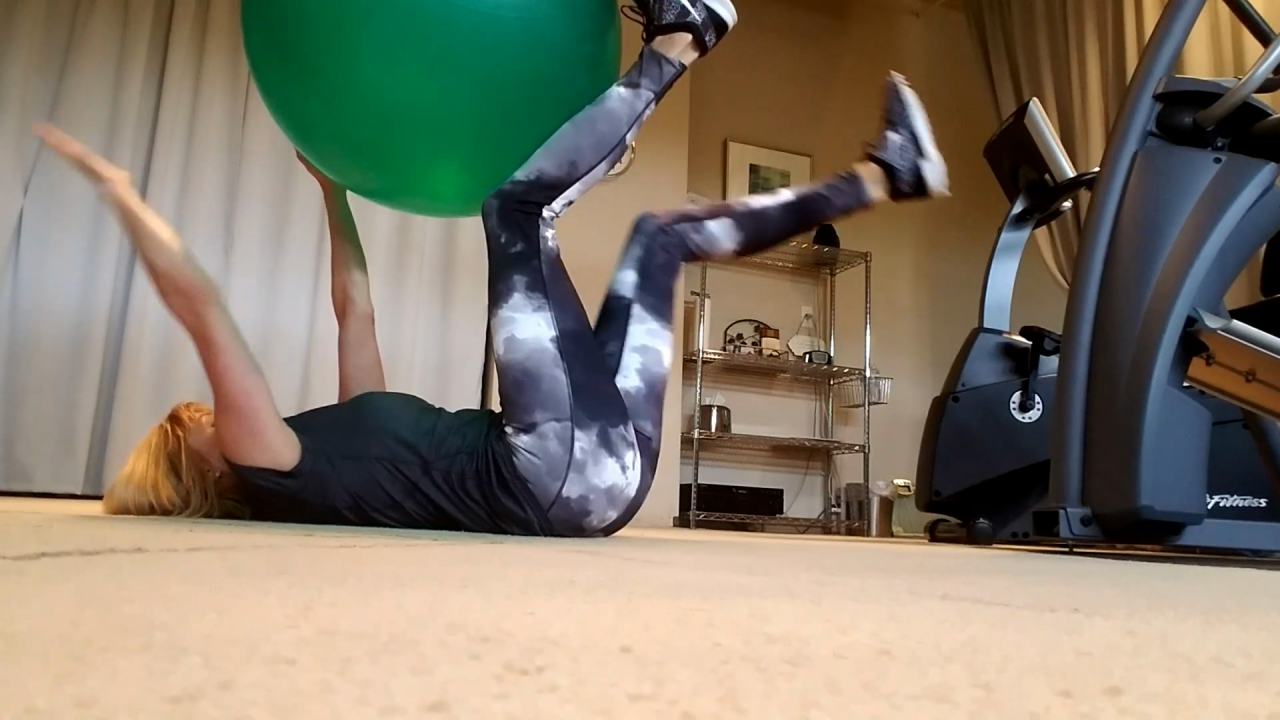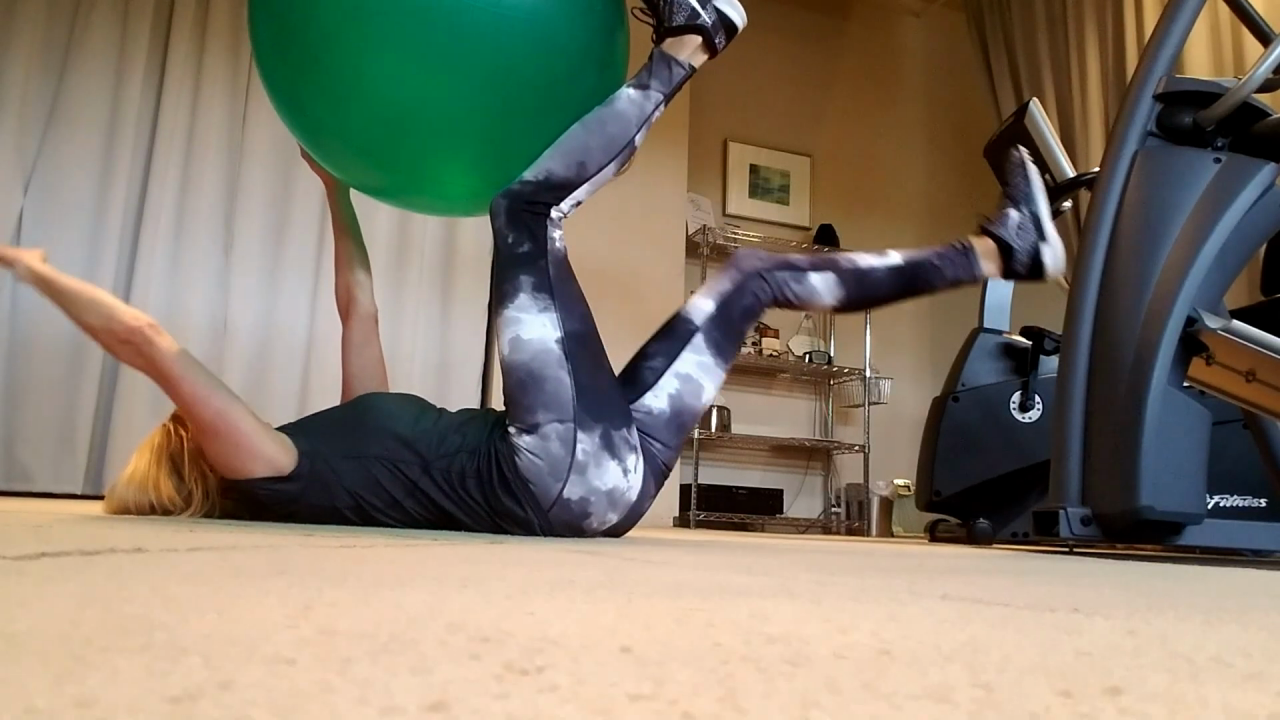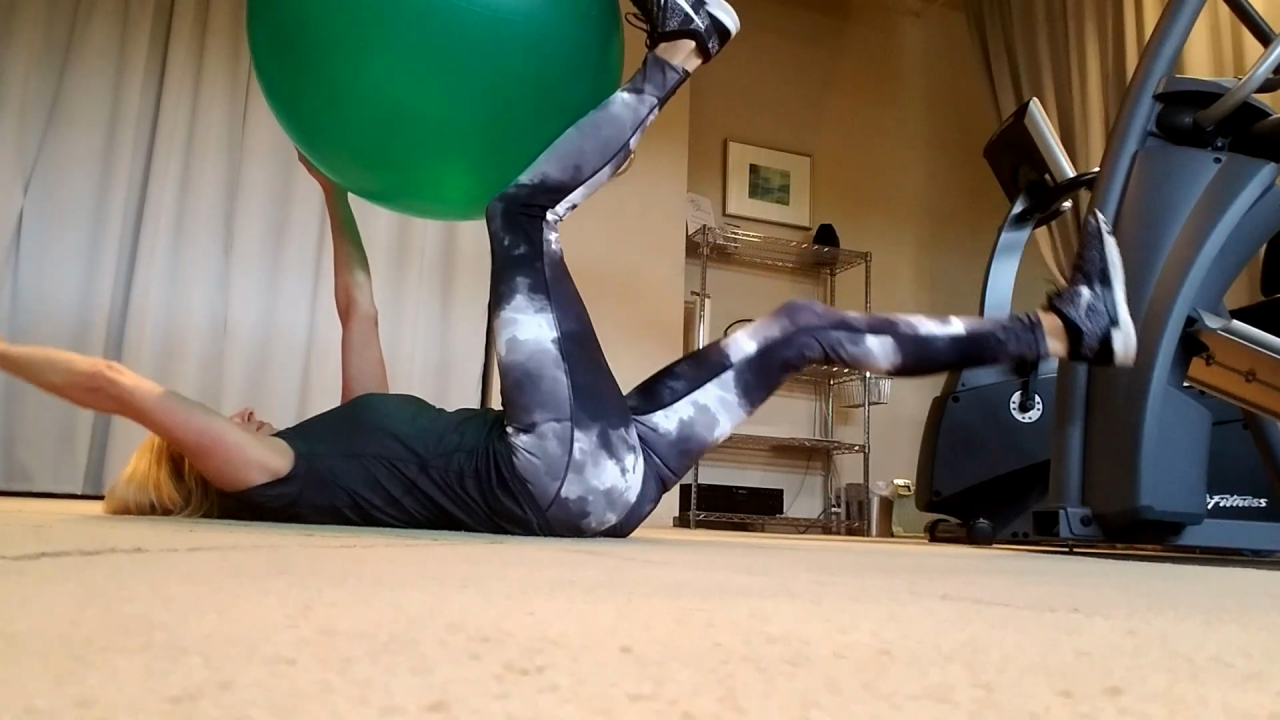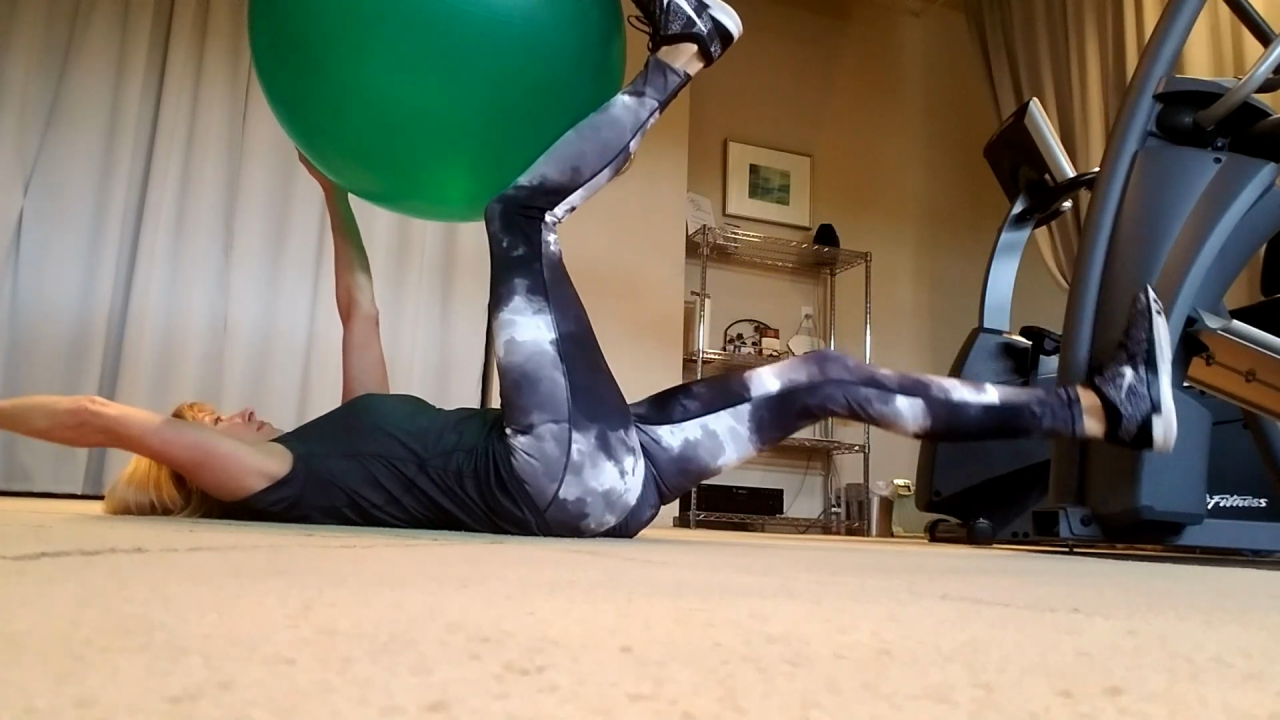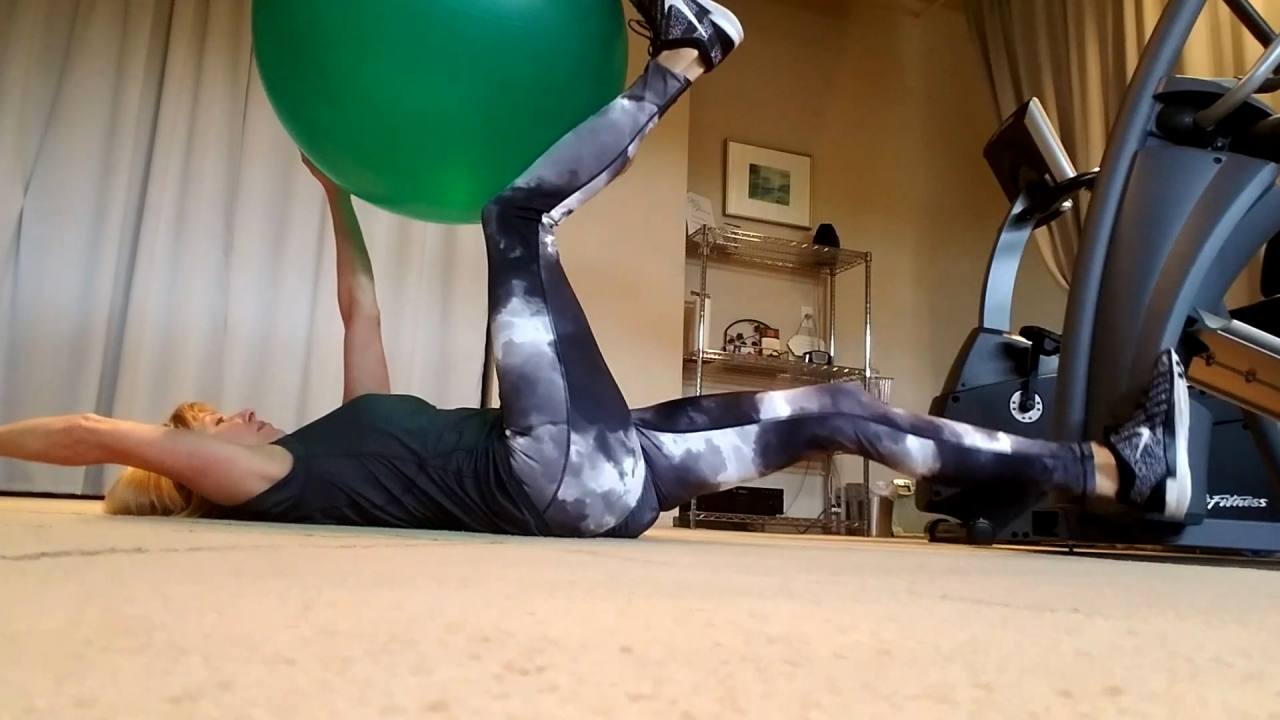
dt=0.3s
person 1, frame 1
left shoulder: (327, 440)
right shoulder: (264, 464)
left elbow: (355, 308)
right elbow: (201, 305)
left wrist: (332, 191)
right wrist: (118, 190)
left hip: (599, 461)
right hip: (567, 473)
left knee: (658, 238)
right knee: (516, 210)
left ankle: (879, 174)
person 1, frame 2
left shoulder: (334, 434)
right shoulder: (268, 471)
left elbow: (359, 308)
right elbow: (155, 346)
left wrist: (336, 191)
left hip: (595, 470)
right hip: (569, 476)
left knee: (750, 274)
right knee: (523, 208)
left ankle: (991, 250)
person 1, frame 3
left shoulder: (333, 437)
right shoulder: (269, 474)
left elbow: (359, 310)
right elbow: (131, 388)
left wrist: (335, 194)
left hip: (596, 471)
right hip: (562, 475)
left knee: (797, 327)
right knee: (519, 211)
left ankle: (1059, 326)
person 1, frame 4
left shoulder: (335, 435)
right shoulder: (267, 480)
left elbow: (360, 308)
right elbow: (113, 419)
left wrist: (336, 193)
left hip: (598, 474)
right hip: (565, 475)
left knee: (821, 376)
right knee: (520, 212)
left ankle: (1102, 409)
person 1, frame 5
left shoulder: (338, 436)
right shoulder: (270, 480)
left elbow: (360, 308)
right elbow: (114, 436)
left wrist: (339, 196)
left hip: (602, 472)
right hip: (562, 474)
left knee: (829, 407)
right knee: (516, 213)
left ankle: (1114, 469)
